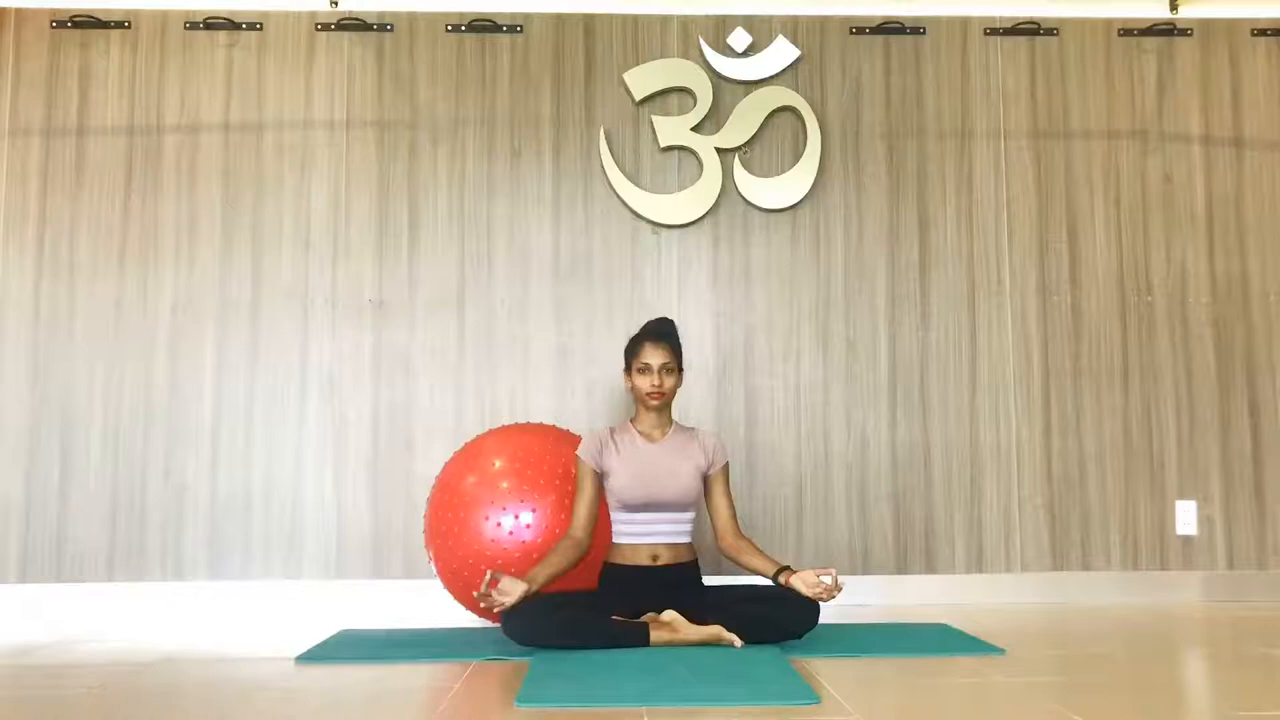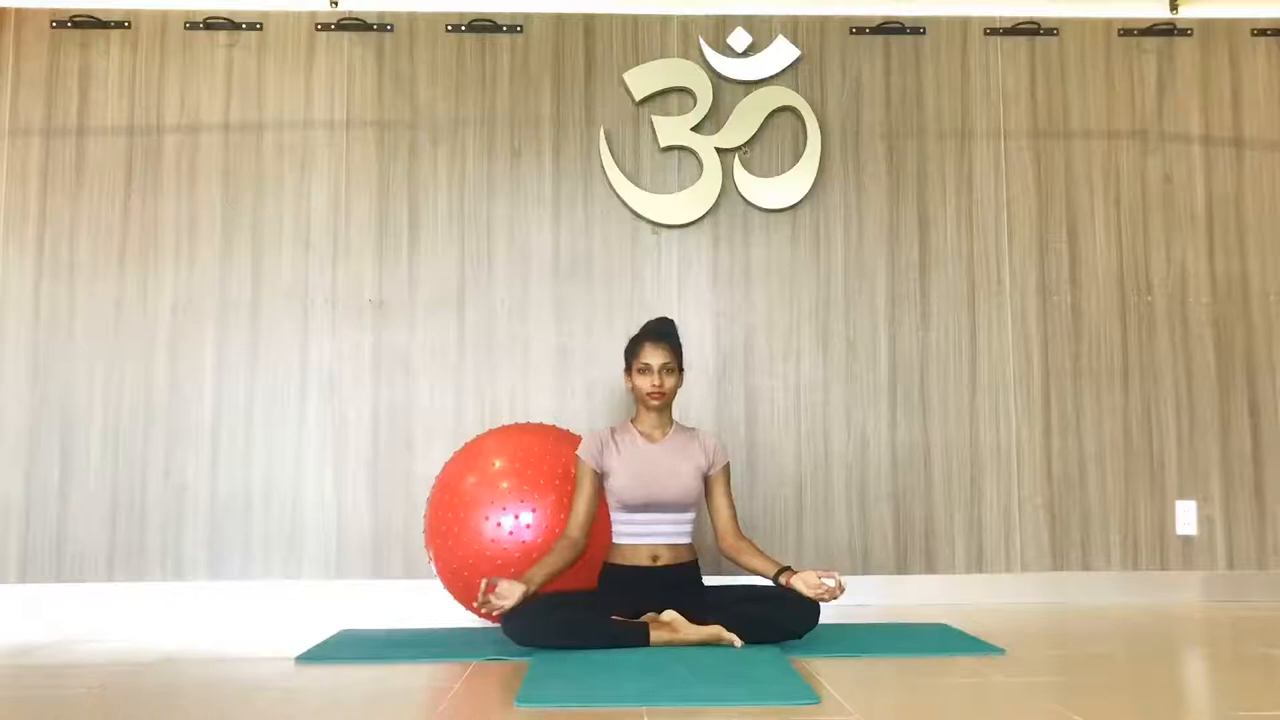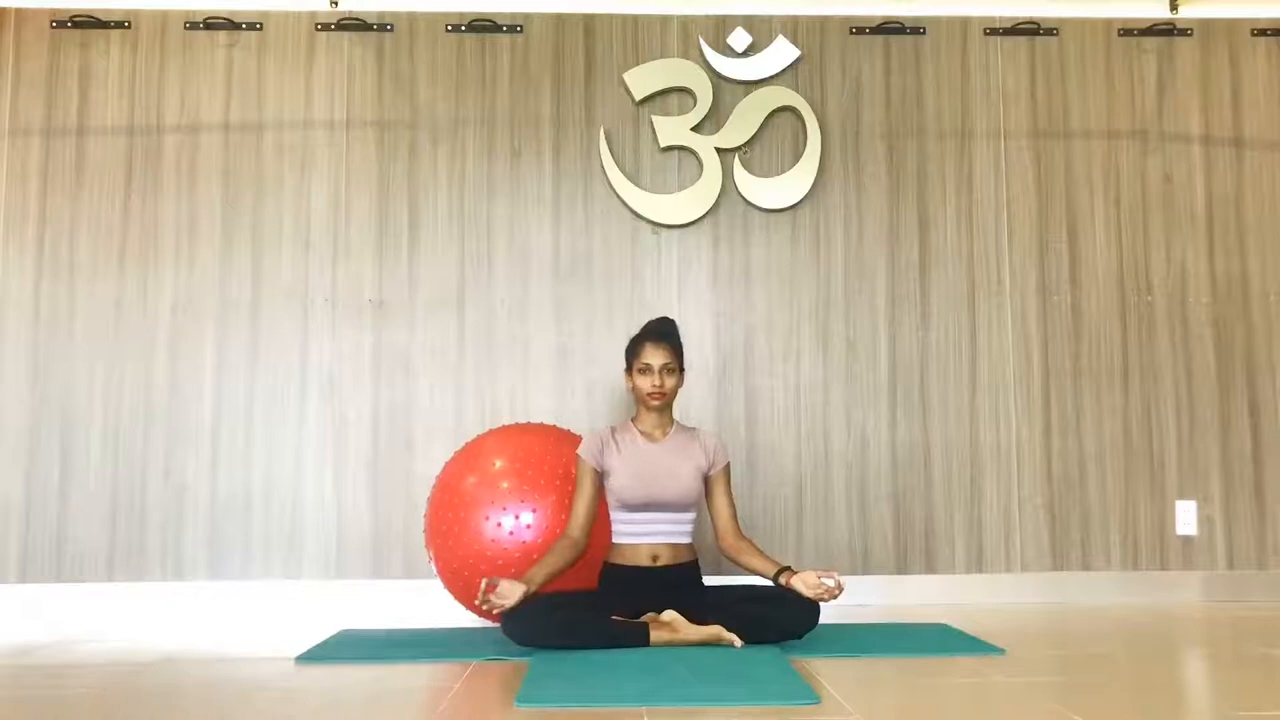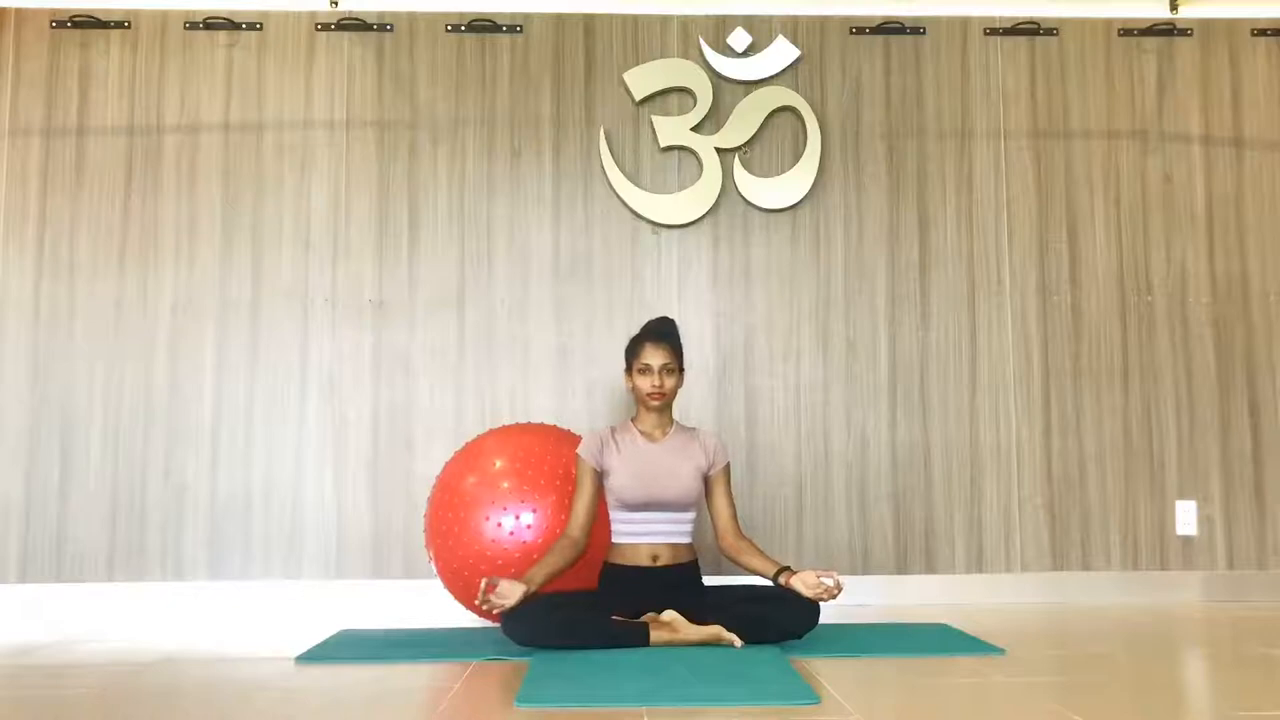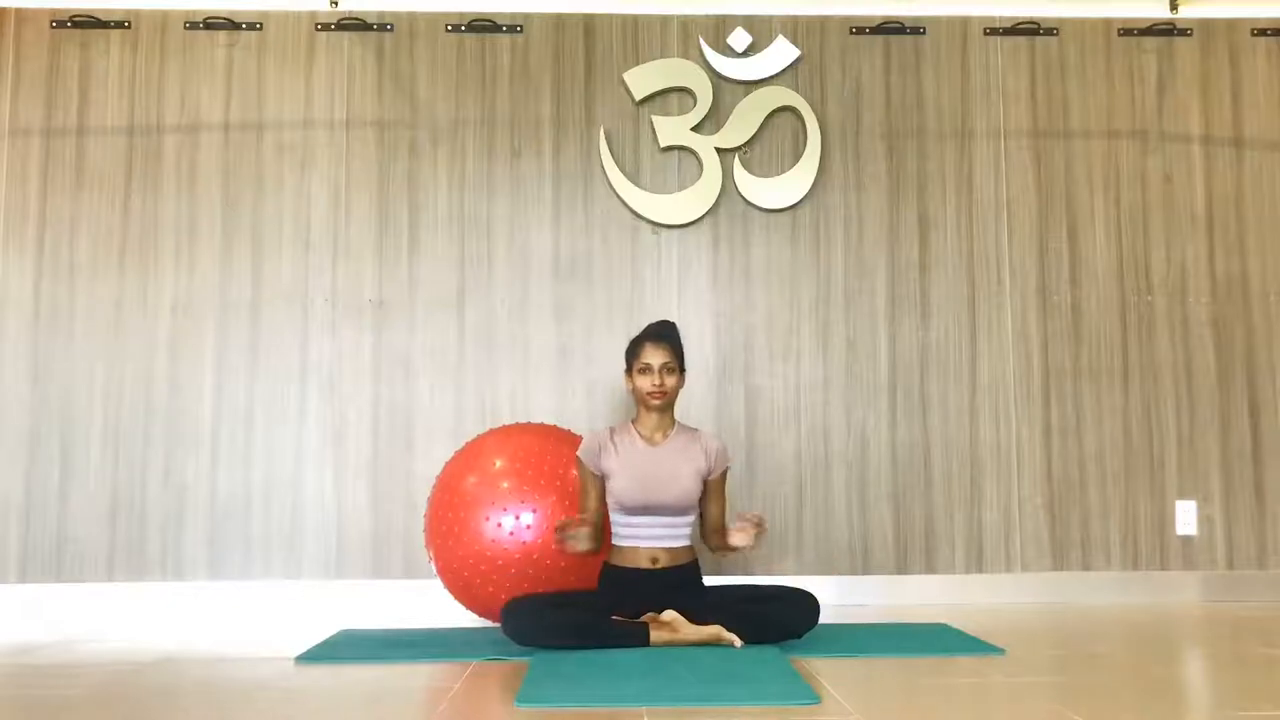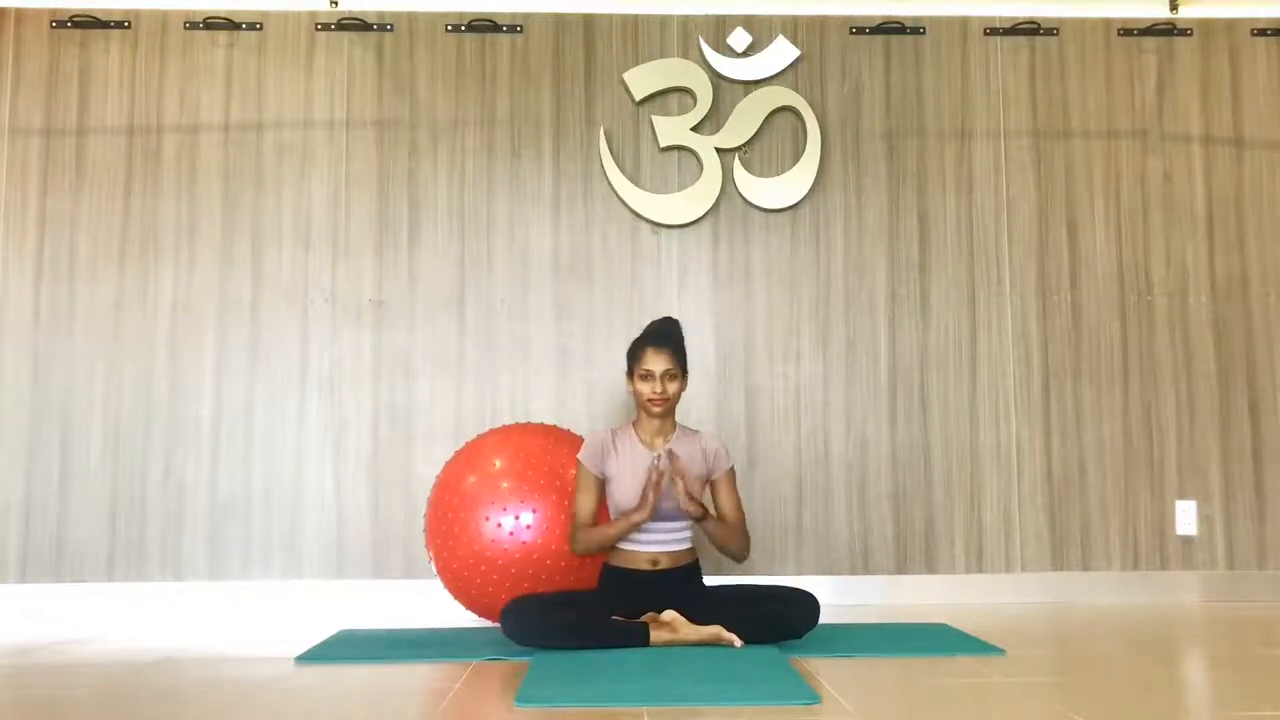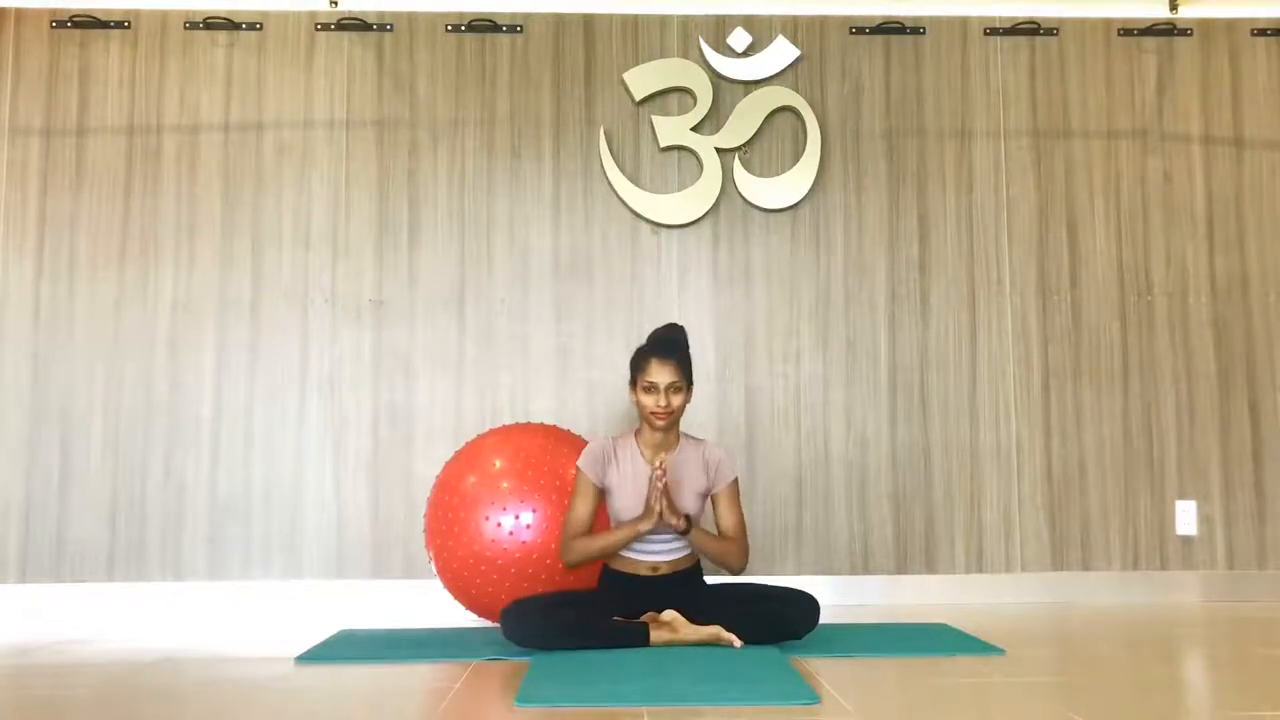
dt=0.3s
person 1, frame 1
left shoulder: (705, 446)
right shoulder: (600, 445)
left elbow: (729, 536)
right elbow: (578, 537)
left wrist: (788, 576)
right wrist: (528, 583)
left hip: (686, 588)
right hip: (619, 587)
left knee: (800, 609)
right knee: (520, 618)
left ankle: (654, 626)
right ankle: (683, 633)
person 1, frame 2
left shoulder: (705, 446)
right shoulder: (600, 445)
left elbow: (730, 537)
right elbow: (574, 536)
left wrist: (787, 576)
right wrist: (526, 584)
left hip: (686, 588)
right hip: (618, 588)
left knee: (799, 608)
right knee: (520, 619)
right ankle: (678, 632)
person 1, frame 3
left shoulder: (706, 446)
right shoulder: (600, 444)
left elbow: (730, 537)
right elbow: (574, 537)
left wrist: (788, 576)
right wrist: (526, 584)
left hip: (686, 588)
right hip: (618, 588)
left knee: (800, 609)
right knee: (520, 619)
left ankle: (636, 629)
right ankle: (675, 633)
person 1, frame 4
left shoulder: (706, 446)
right shoulder: (600, 444)
left elbow: (730, 537)
right elbow: (574, 536)
left wrist: (786, 575)
right wrist: (526, 584)
left hip: (687, 588)
right hip: (618, 588)
left knee: (800, 609)
right knee: (521, 619)
left ankle: (636, 629)
right ankle: (677, 632)
person 1, frame 5
left shoulder: (707, 447)
right shoulder: (599, 445)
left elbow: (712, 536)
right elbow: (591, 531)
left wrist: (732, 537)
right wrist: (583, 537)
left hip: (686, 588)
right hip: (618, 588)
left knee: (802, 608)
right knee: (518, 616)
right ankle: (680, 633)
person 1, frame 6
left shoulder: (708, 448)
right shoulder: (601, 445)
left elbow: (739, 549)
right elbow: (579, 542)
left wrist: (695, 508)
right wrist: (639, 512)
left hip: (687, 588)
right hip: (619, 588)
left knee: (802, 608)
right knee: (517, 617)
right ankle: (675, 632)
person 1, frame 7
left shoulder: (711, 459)
right shoulder: (602, 454)
left elbow: (737, 559)
right elbow: (570, 551)
left wrist: (680, 521)
right wrist: (642, 522)
left hip: (687, 591)
right hip: (618, 591)
left knee: (802, 609)
right knee: (518, 620)
left ankle: (638, 627)
right ankle: (668, 633)
